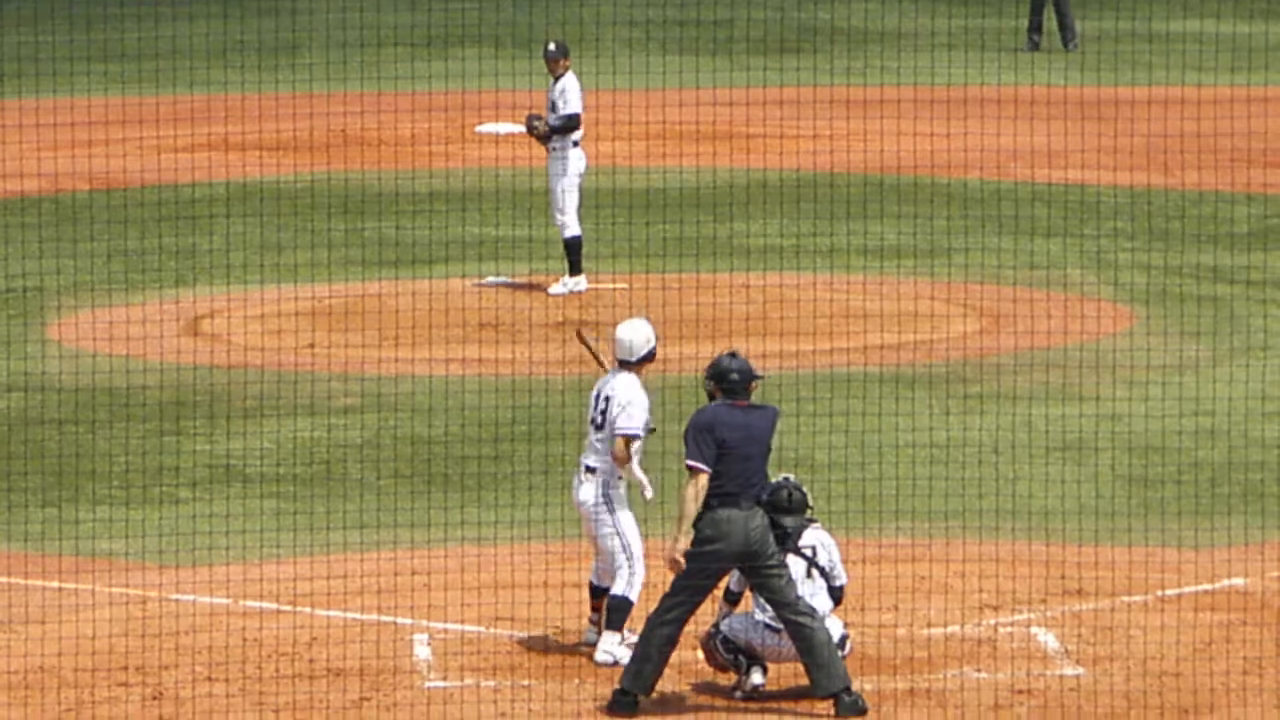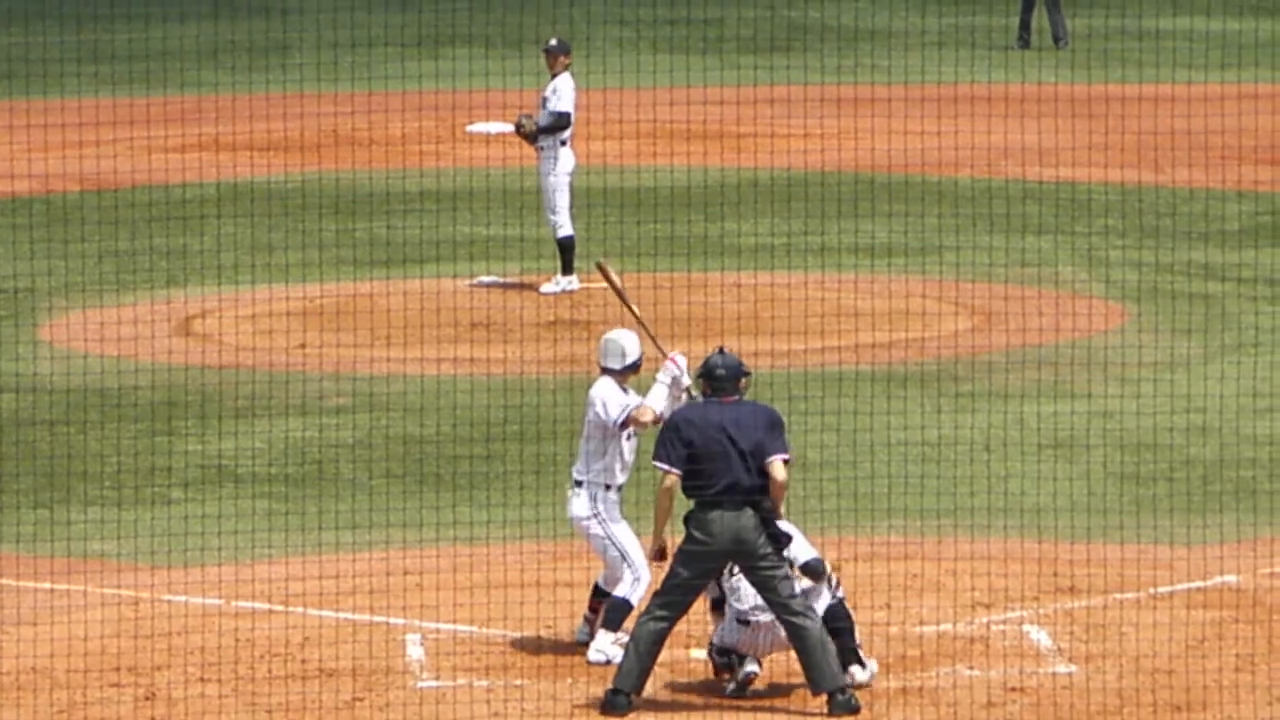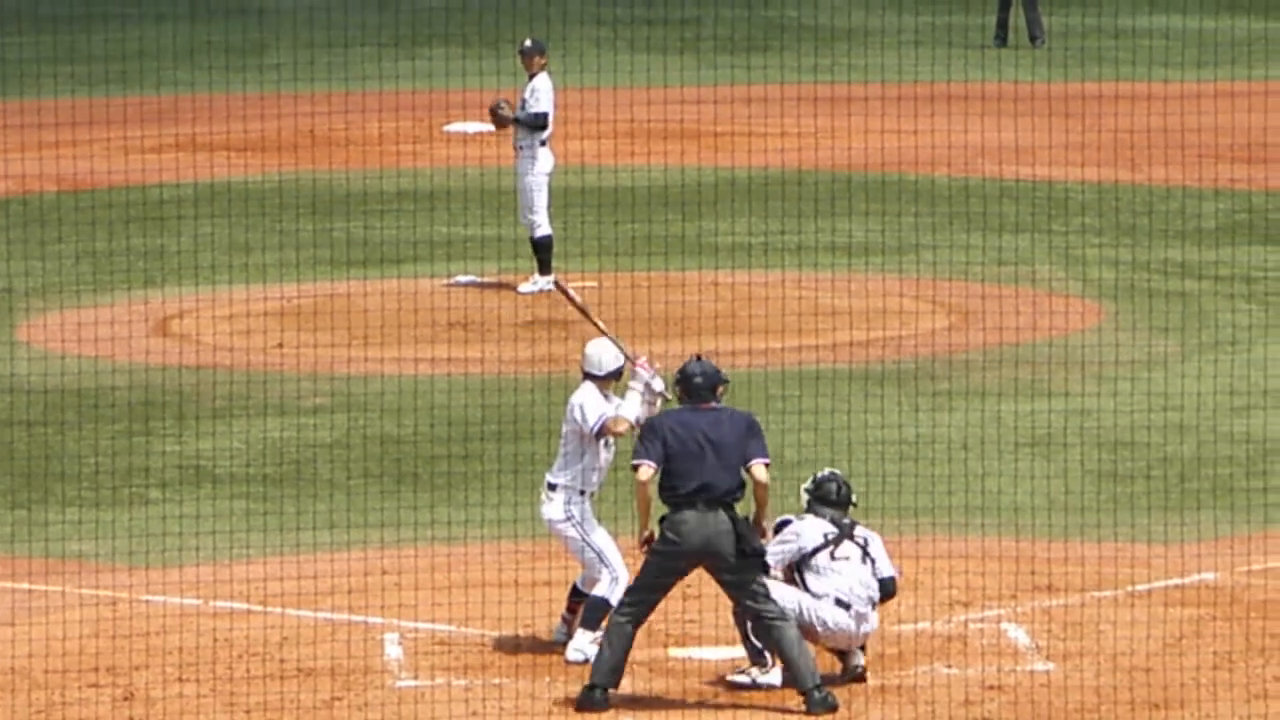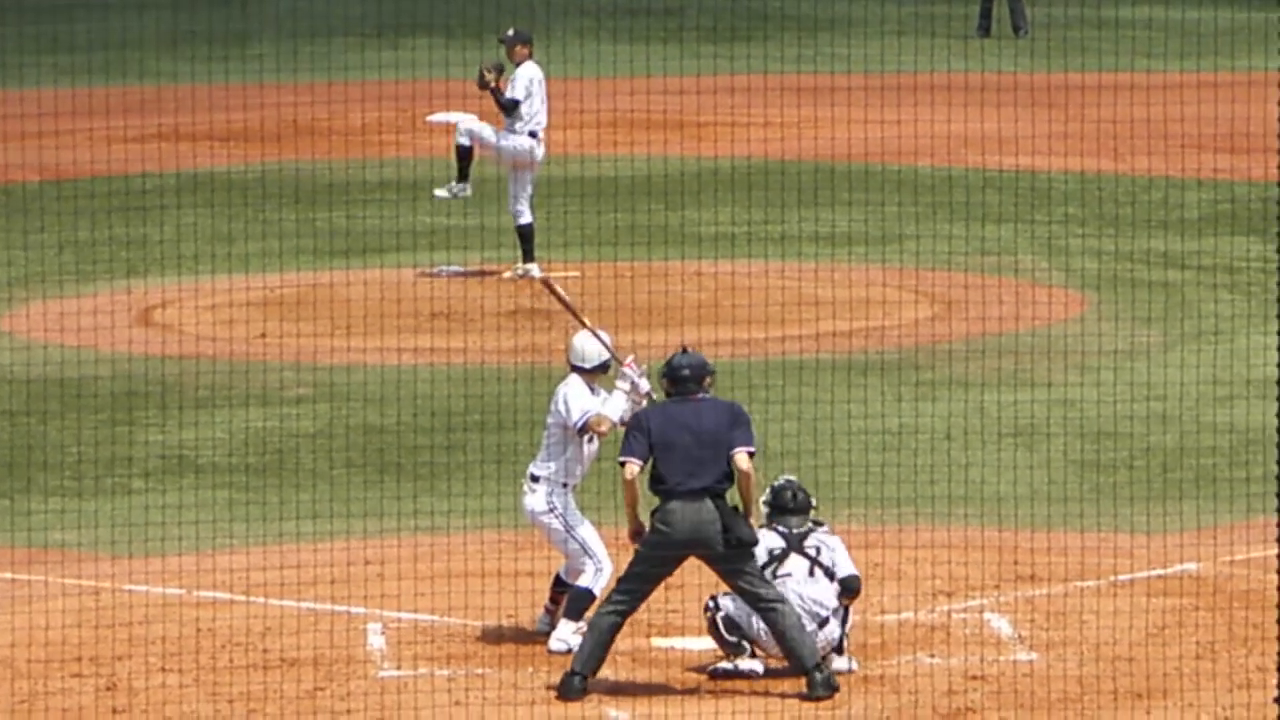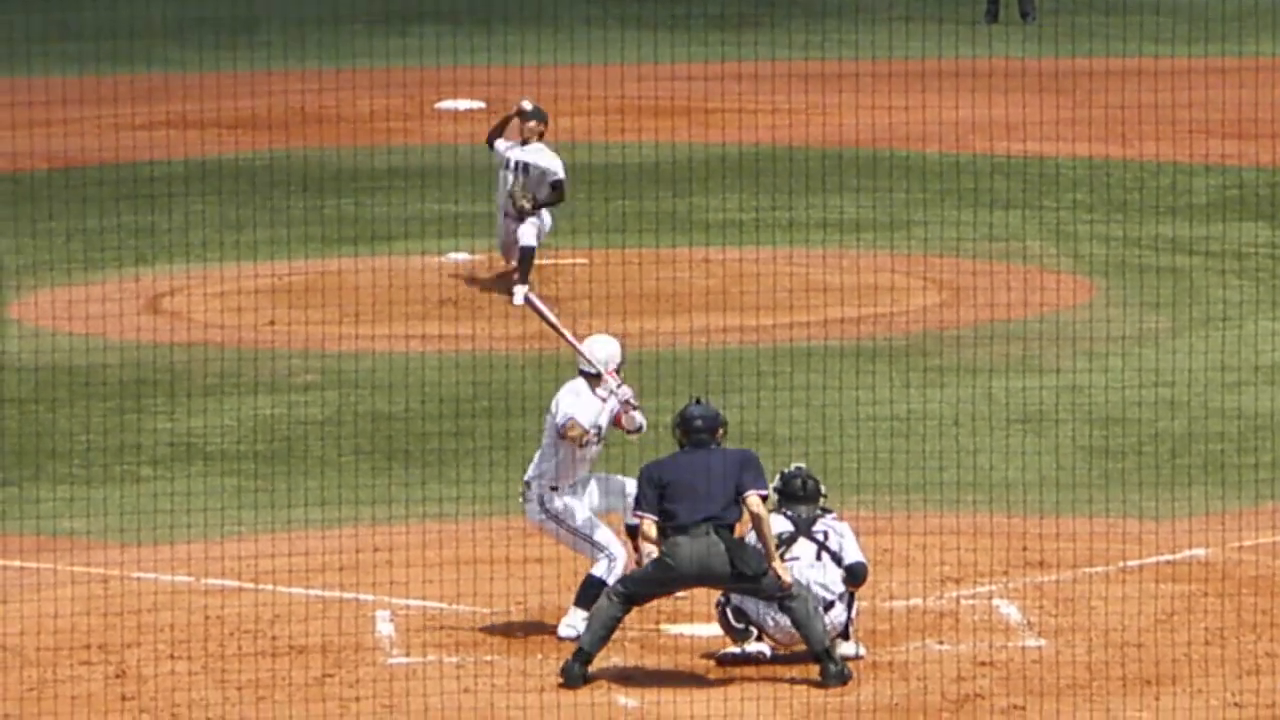
dt=1s
person 1, frame 1
left shoulder: (706, 419)
right shoulder: (768, 417)
left elbow: (699, 482)
left wrist: (681, 537)
left hip: (716, 526)
right hip: (757, 526)
left knee: (671, 613)
right knee: (797, 612)
person 1, frame 2
left shoulder: (682, 419)
right shoulder: (765, 416)
left elbow: (669, 483)
right elbow: (778, 477)
left wrist: (658, 536)
right wrist: (774, 512)
left hip: (706, 525)
right hip: (753, 524)
left knee: (661, 611)
right knee: (795, 610)
person 1, frame 3
left shoulder: (660, 423)
right shoulder: (743, 422)
left elbow: (643, 477)
right elbow: (761, 479)
left wrist: (645, 526)
right wrist: (759, 519)
left hip: (678, 527)
right hip: (725, 527)
left knee: (630, 610)
right knee: (769, 613)
left ankle: (597, 689)
right ankle: (814, 692)
person 1, frame 4
left shoulder: (646, 417)
right shoulder: (730, 412)
left elbow: (630, 474)
right elbow: (744, 467)
left wrist: (633, 519)
right wrist: (747, 514)
left hip: (669, 520)
right hip: (716, 518)
left knee: (621, 601)
right knee: (767, 599)
left ankle: (577, 677)
right ankle: (817, 674)
person 1, frame 5
left shoulder: (655, 469)
right shoulder: (742, 459)
left elbow: (647, 529)
right elbow: (756, 509)
right wrist: (774, 559)
left hip: (676, 555)
right hip: (722, 552)
left knee: (619, 595)
right knee: (791, 592)
left ankle: (578, 664)
right ankle: (830, 665)
person 2, frame 1
left shoulder: (607, 382)
right shoulder: (633, 393)
right elbow: (619, 452)
right wrist: (642, 482)
left hip: (588, 485)
right hip: (607, 489)
left knee: (606, 561)
right knee: (631, 568)
left ankle: (598, 628)
right ankle: (609, 645)
person 2, frame 2
left shoulder: (621, 393)
right shoulder: (604, 393)
left elbow: (665, 417)
right elbow: (644, 418)
left wrist: (677, 386)
right wrist: (663, 378)
left hip: (599, 499)
right hip: (593, 502)
left knee: (618, 565)
right knee: (636, 574)
left ankle: (590, 628)
right ankle: (602, 646)
person 2, frame 3
left shoulder: (604, 400)
right shoulder: (587, 399)
left elbow: (642, 421)
right elbow: (620, 428)
left wrist: (651, 394)
right wrist: (636, 386)
left hip: (570, 501)
right hip: (567, 504)
left knee: (599, 565)
right knee: (614, 573)
left ankle: (568, 628)
right ankle: (581, 645)
person 2, frame 4
left shoulder: (592, 392)
right shoulder: (572, 391)
left elbow: (628, 418)
right elbow: (601, 426)
left wrist: (637, 394)
right wrist: (623, 387)
left hip: (554, 493)
right hip: (549, 495)
left knee: (581, 556)
right knee: (598, 564)
left ankle: (551, 618)
right ankle: (563, 635)
person 2, frame 5
left shoulder: (604, 395)
right shoulder: (571, 393)
left elbow: (635, 428)
right elbow: (572, 433)
left wrist: (628, 405)
right wrist: (601, 396)
left hip: (576, 487)
right hip: (549, 499)
left knee: (634, 493)
right knee: (613, 556)
right ankle: (574, 623)
person 3, frame 1
left shoulder: (568, 85)
right shoulder: (557, 84)
left elbow: (574, 121)
left wrist: (548, 130)
right wrist: (545, 130)
left hip: (567, 157)
right hip: (560, 156)
left knee: (565, 217)
right knee: (568, 217)
left ankle: (574, 277)
right ankle: (576, 275)
person 3, frame 2
left shoulder: (563, 84)
right shoulder: (555, 84)
left elbow: (563, 120)
left wrist: (536, 130)
right wrist: (534, 131)
left hip: (556, 156)
right hip: (550, 155)
left knee: (559, 216)
right knee: (558, 216)
left ankle: (568, 277)
right ankle: (567, 275)
person 3, frame 3
left shoulder: (540, 84)
right shoulder: (533, 84)
left elbow: (541, 122)
left wrist: (512, 118)
right wrist: (512, 117)
left hip: (534, 156)
right hip: (528, 156)
left knee: (537, 217)
right knee: (530, 216)
left ankle: (545, 276)
right ankle: (543, 274)
person 3, frame 4
left shoulder: (523, 73)
right shoulder: (534, 72)
left elbow: (508, 109)
left wrist: (493, 87)
right wrist: (496, 89)
left hip: (517, 143)
right hip: (532, 147)
left knee: (466, 127)
right knee: (520, 206)
left ankle: (461, 184)
right ankle: (528, 264)
person 3, frame 5
left shoulder: (549, 158)
right shoulder: (508, 148)
left elbow: (560, 194)
right elbow: (490, 140)
left wrist: (533, 205)
right wrist: (509, 117)
left hip: (535, 216)
right hip: (509, 216)
left knee: (527, 236)
right knee: (509, 254)
left ankle: (521, 286)
person 4, frame 1
right shoulder: (821, 537)
left elbow: (732, 596)
right elbow: (837, 595)
left wrist: (718, 627)
left hip: (768, 640)
left knee: (717, 635)
right knee: (838, 634)
left ankle: (751, 670)
person 4, frame 2
right shoulder: (779, 529)
left elbow: (716, 603)
right elbow: (815, 570)
left wrist: (719, 637)
left hip: (747, 635)
left knee: (719, 646)
right knee: (827, 589)
left ankle: (742, 664)
right ankle: (855, 665)
person 4, frame 3
left shoulder: (803, 527)
right shoulder: (867, 535)
right elbow: (888, 589)
left hip: (828, 621)
right hip: (863, 628)
left ankle: (764, 669)
right ankle: (852, 656)
person 4, frame 4
left shoulder: (759, 540)
right shoulder: (828, 539)
right elbow: (852, 587)
right wrist: (840, 598)
left hip: (774, 639)
right hip: (823, 639)
left knee: (715, 606)
right knee: (841, 601)
left ankle: (744, 657)
right ankle: (836, 655)
person 4, frame 5
left shoulder: (766, 525)
right shoulder: (837, 526)
right elbow: (858, 574)
left hip: (781, 625)
right hip: (829, 624)
left knee: (727, 602)
right knee: (846, 588)
left ankle: (751, 642)
right ankle: (842, 641)
